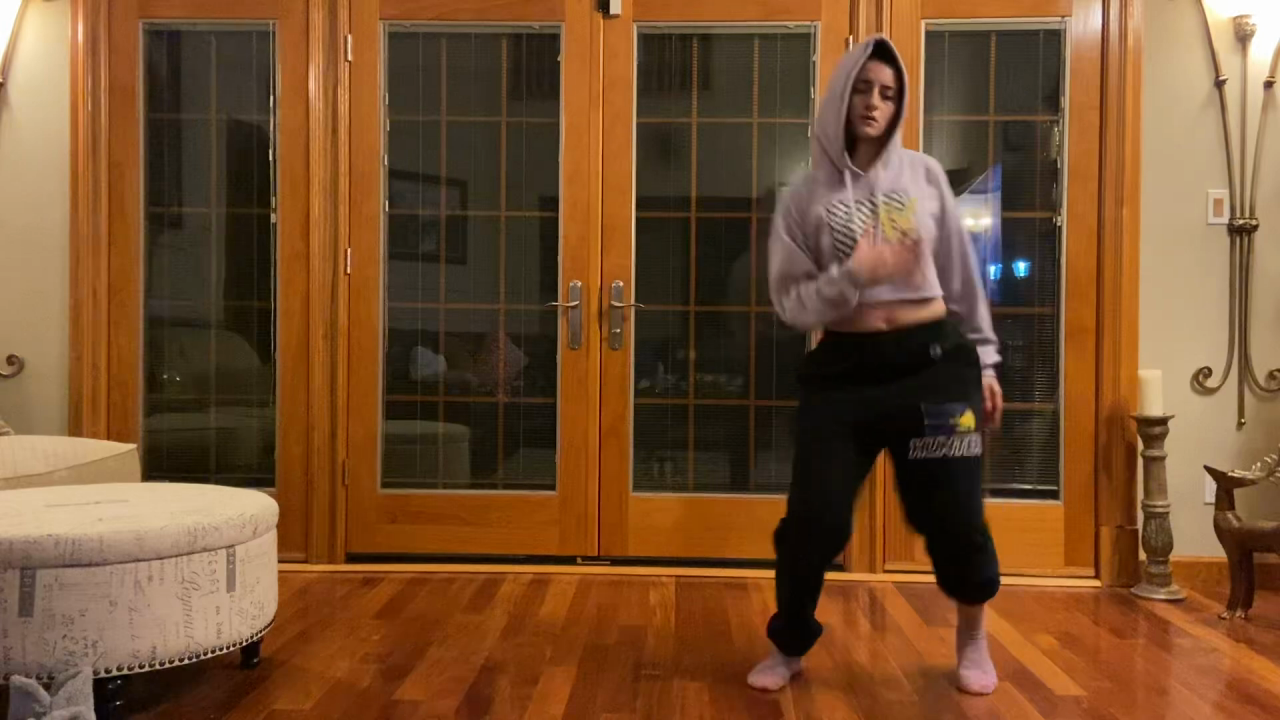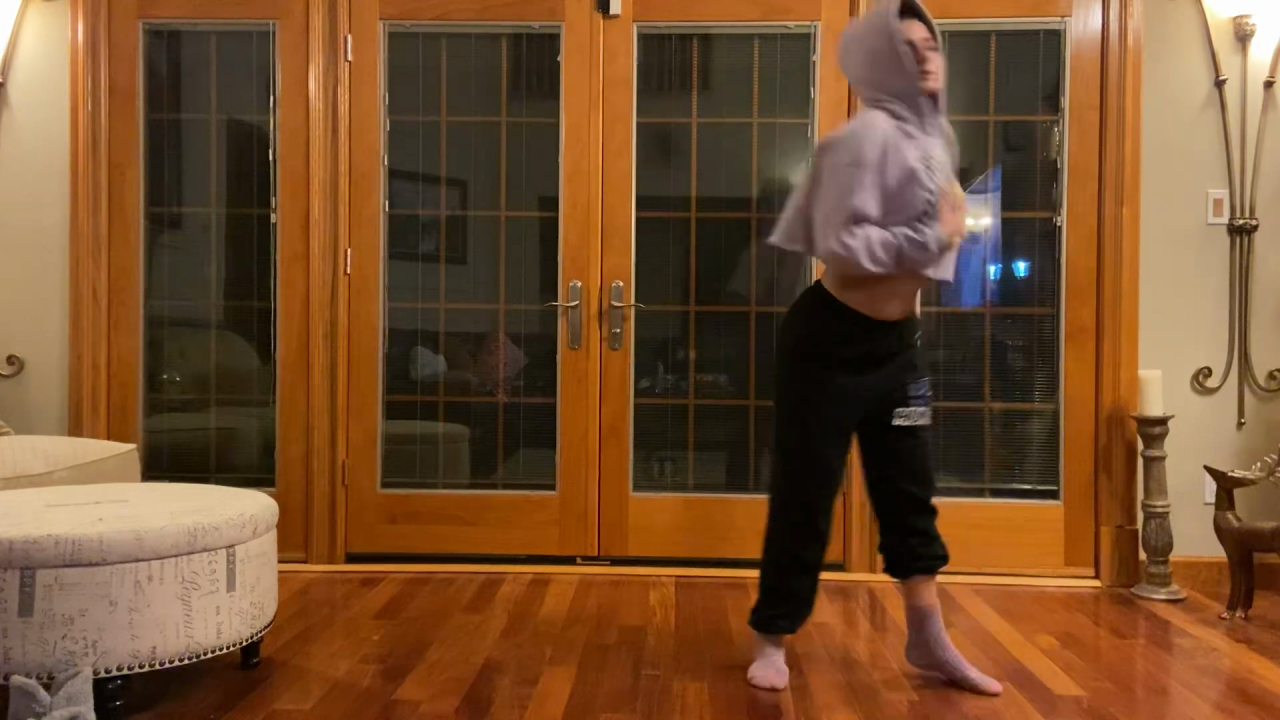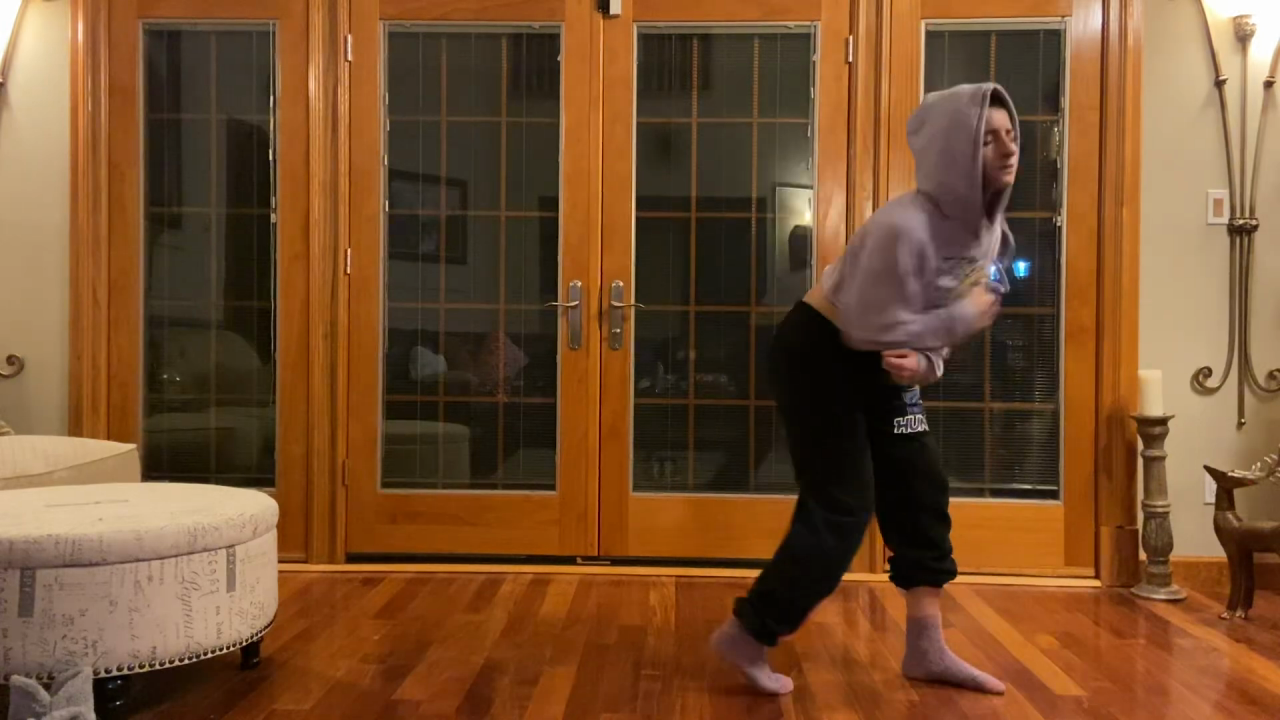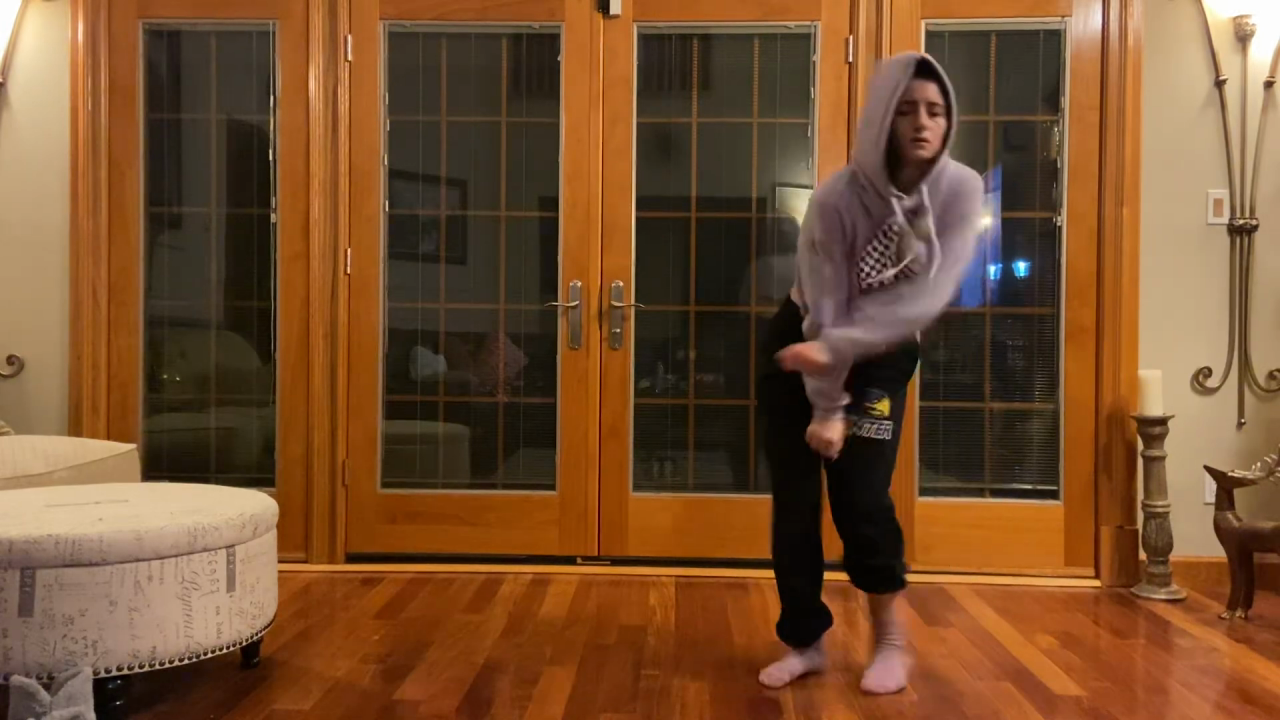
dt=0.4s
person 1, frame 1
left shoulder: (923, 173)
right shoulder: (805, 195)
left elbow: (960, 270)
right elbow: (791, 300)
left wrist: (982, 356)
right wrist: (853, 274)
left hip: (933, 361)
right hip: (843, 368)
left knee: (953, 513)
right knee: (815, 520)
left ankle: (972, 641)
right ankle: (788, 648)
person 1, frame 2
left shoulder: (929, 135)
right shoulder: (866, 138)
right elbow: (844, 244)
right wrist: (933, 238)
left hip: (893, 343)
right hip: (830, 340)
left knee: (909, 486)
right knee: (806, 491)
left ankle: (928, 639)
right ankle: (771, 637)
person 1, frame 3
left shoulder: (991, 233)
right shoulder: (909, 227)
left elbow: (940, 322)
right elbow: (870, 325)
left wrist: (923, 357)
right wrist: (961, 319)
left hip: (880, 365)
right hip: (818, 357)
left knee: (922, 490)
right knee: (843, 506)
left ankle: (927, 647)
right ankle: (746, 634)
person 1, frame 4
left shoulder: (961, 192)
right shoulder: (839, 197)
left elbow: (926, 298)
right elbow: (823, 302)
left wrist: (837, 344)
right wrist: (824, 408)
left hip: (880, 353)
right hip: (798, 343)
left knee: (861, 495)
right knee: (794, 495)
left ankle: (892, 643)
right ankle: (803, 638)
